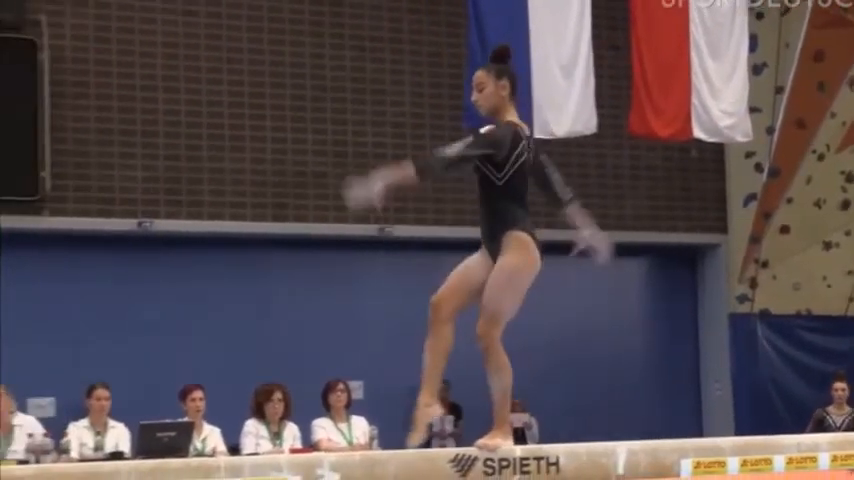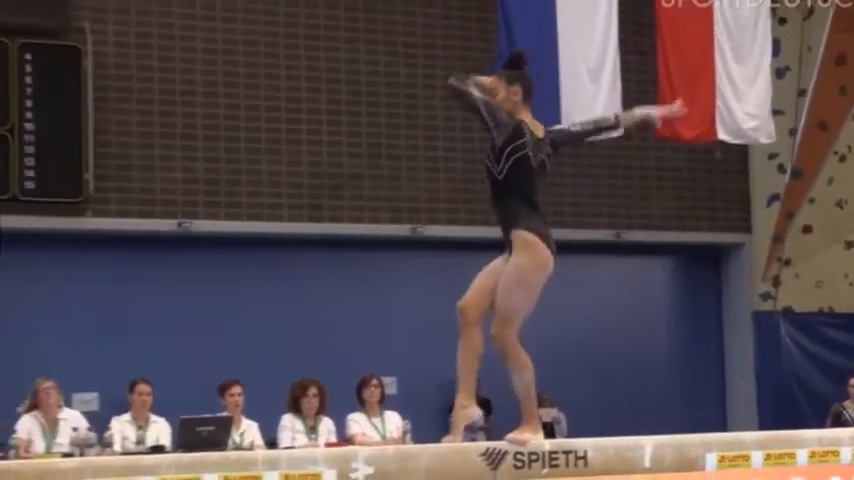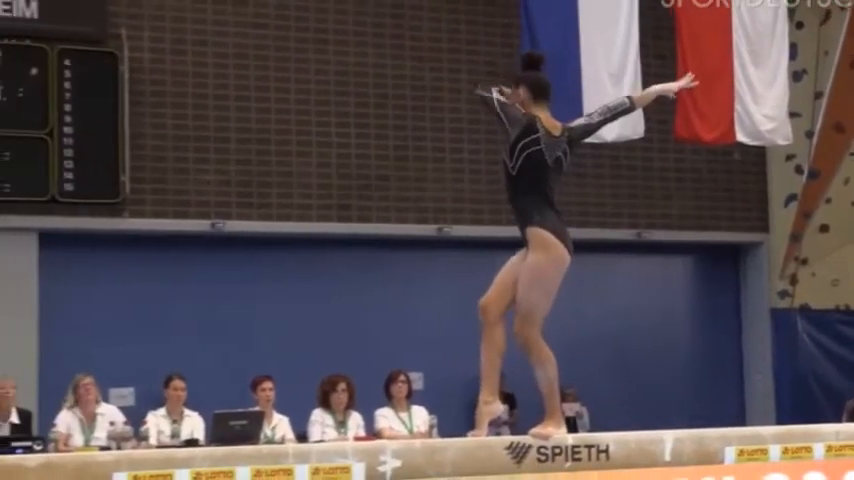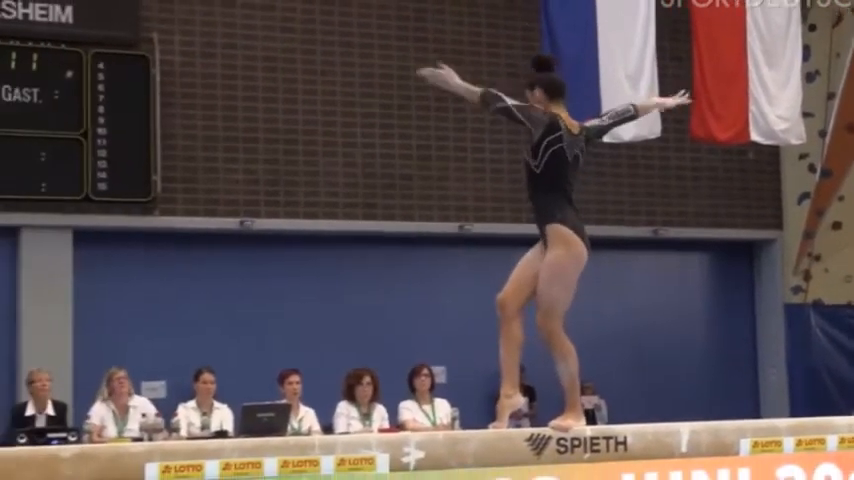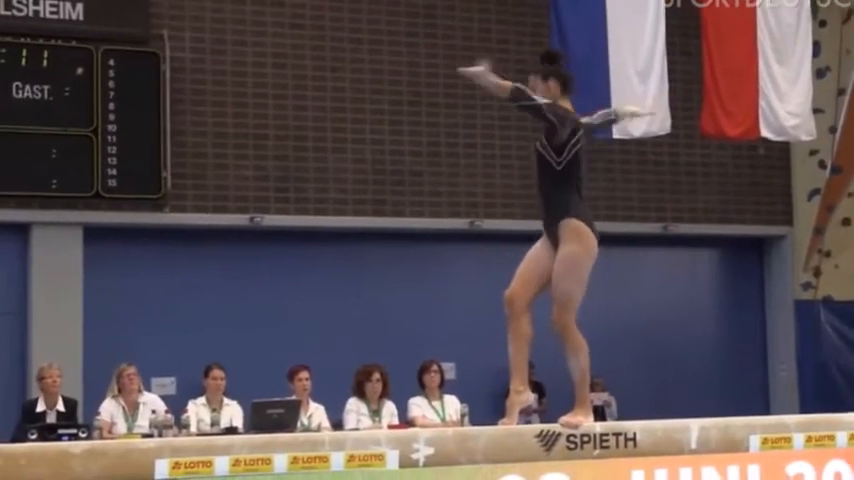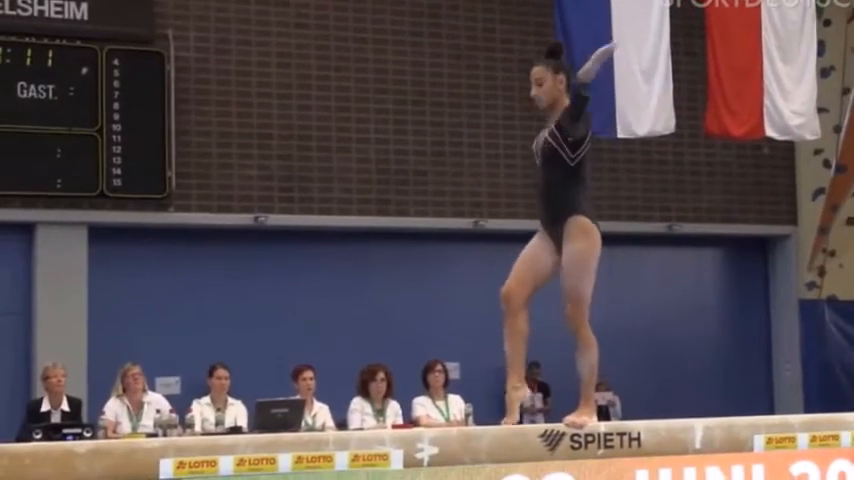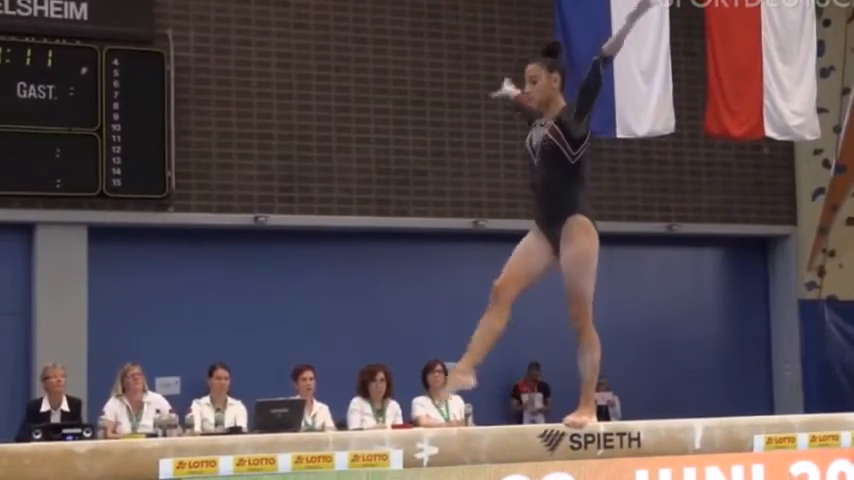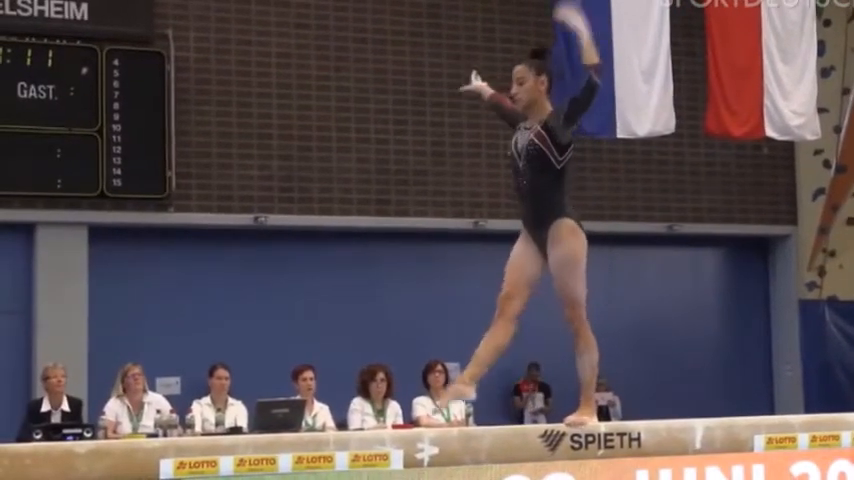
dt=0.2s
person 1, frame 1
left shoulder: (498, 135)
right shoulder: (518, 138)
left elbow: (443, 159)
right elbow: (554, 184)
left wrist: (381, 180)
right wrist: (586, 226)
left hip: (516, 246)
right hip: (496, 248)
left knee: (488, 334)
right knee: (441, 305)
left ankle: (502, 429)
right ankle: (428, 401)
person 1, frame 2
left shoulder: (507, 127)
right shoulder: (547, 135)
left elbow: (460, 87)
right elbow: (603, 124)
left wrist: (479, 85)
right wrist: (650, 111)
left hip: (530, 246)
right hip: (519, 246)
left knee: (503, 333)
right knee: (468, 310)
left ankle: (531, 424)
right ankle: (465, 403)
person 1, frame 3
left shoulder: (525, 124)
right shoulder: (566, 133)
left elbow: (486, 94)
right elbow: (615, 109)
left wrist: (503, 96)
right wrist: (664, 88)
left hip: (546, 241)
right hip: (538, 241)
left knee: (527, 330)
right knee: (489, 308)
left ankle: (554, 419)
right ankle: (489, 398)
person 1, frame 4
left shoulder: (547, 124)
right shoulder: (581, 131)
left elbow: (498, 102)
right elbow: (621, 114)
left wrist: (455, 84)
right wrist: (663, 103)
left hip: (565, 236)
right hip: (552, 236)
left knee: (549, 324)
right knee: (507, 304)
left ankle: (575, 411)
right ankle: (510, 392)
person 1, frame 5
left shoulder: (561, 118)
right shoulder: (579, 123)
left elbow: (526, 99)
right elbow: (608, 115)
left wrist: (488, 78)
right wrist: (628, 111)
left hip: (575, 230)
right hip: (554, 232)
left knee: (563, 319)
right knee: (515, 299)
left ankle: (583, 407)
right ankle: (519, 387)
person 1, frame 6
left shoulder: (575, 117)
right shoulder: (552, 124)
left elbow: (580, 92)
left wrist: (594, 63)
left hip: (577, 228)
right hip: (549, 230)
left knee: (576, 317)
right knee: (512, 295)
left ankle: (587, 406)
right ankle: (516, 384)
person 1, frame 7
left shoulder: (574, 116)
right shoulder: (540, 122)
left elbow: (596, 70)
right elbow: (529, 105)
right wrist: (513, 94)
left hip: (575, 227)
right hip: (544, 229)
left knee: (579, 317)
right knee: (502, 291)
left ankle: (586, 406)
right ankle: (466, 369)
person 1, frame 8
left shoulder: (562, 121)
right shoulder: (523, 124)
left elbow: (592, 84)
right elbow: (506, 106)
right wrist: (484, 90)
left hip: (562, 230)
right hip: (531, 233)
left knee: (575, 318)
right knee: (507, 307)
left ankle: (587, 406)
right ankle: (465, 382)
